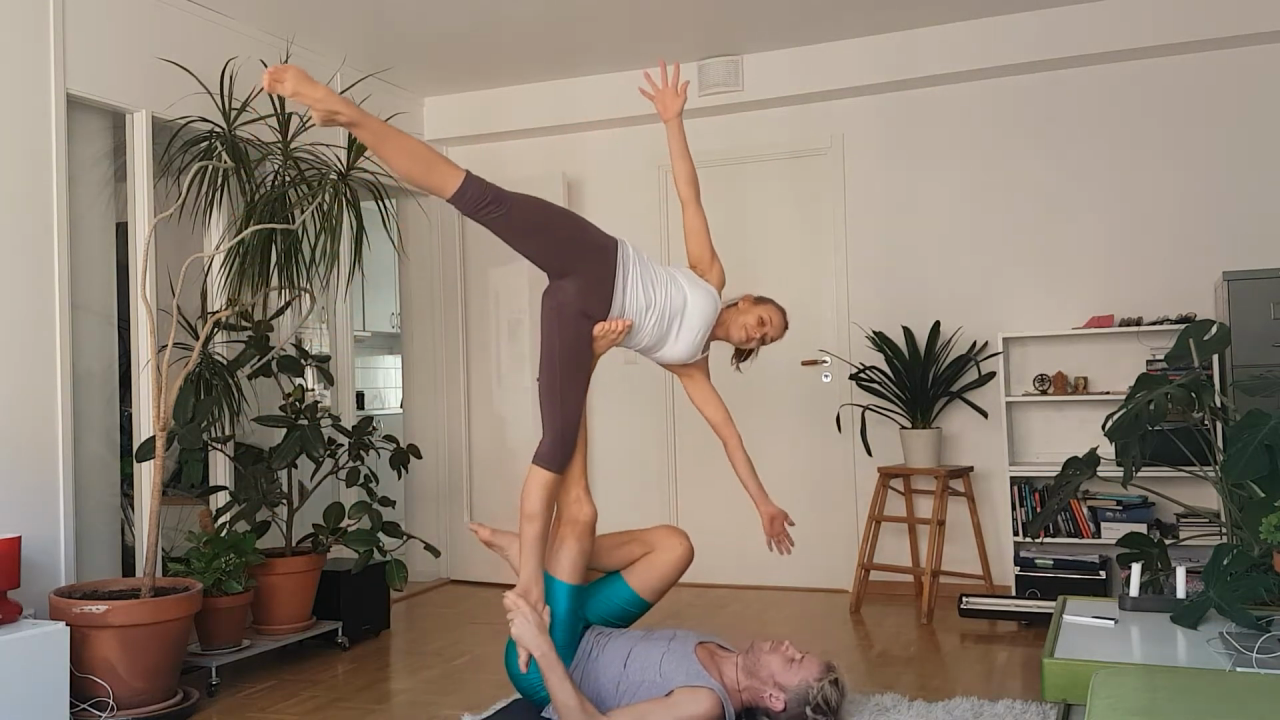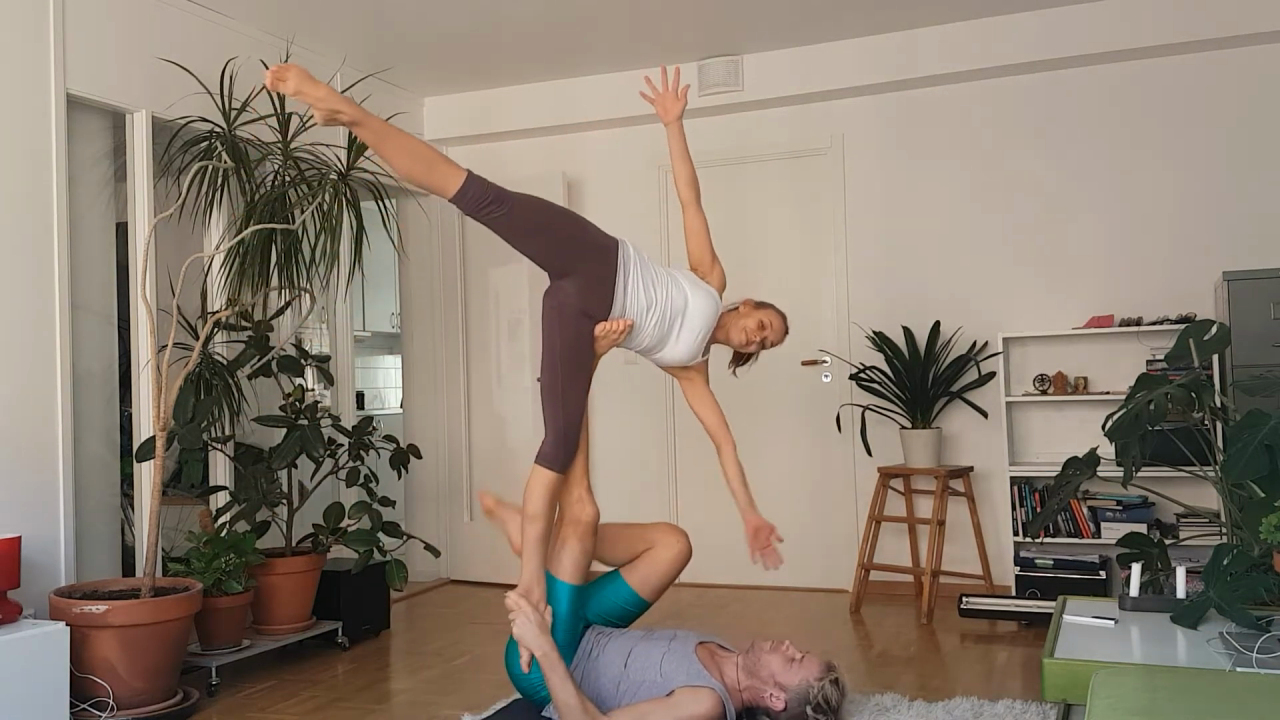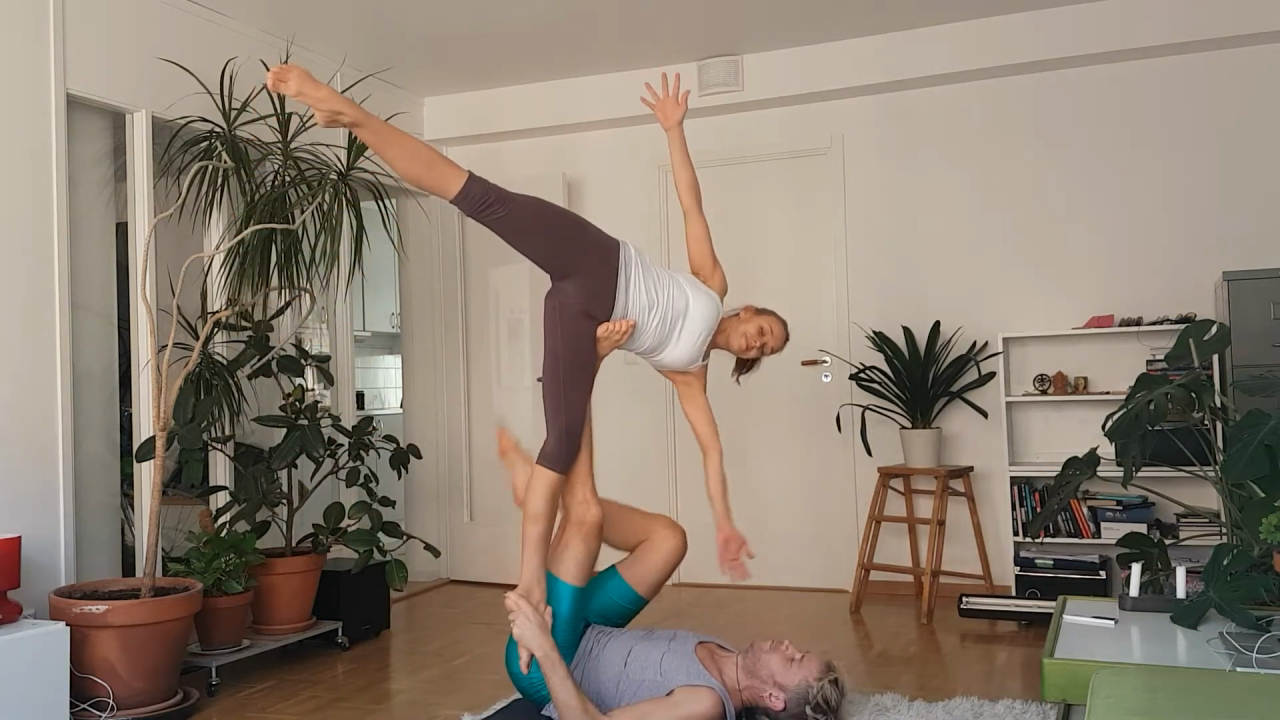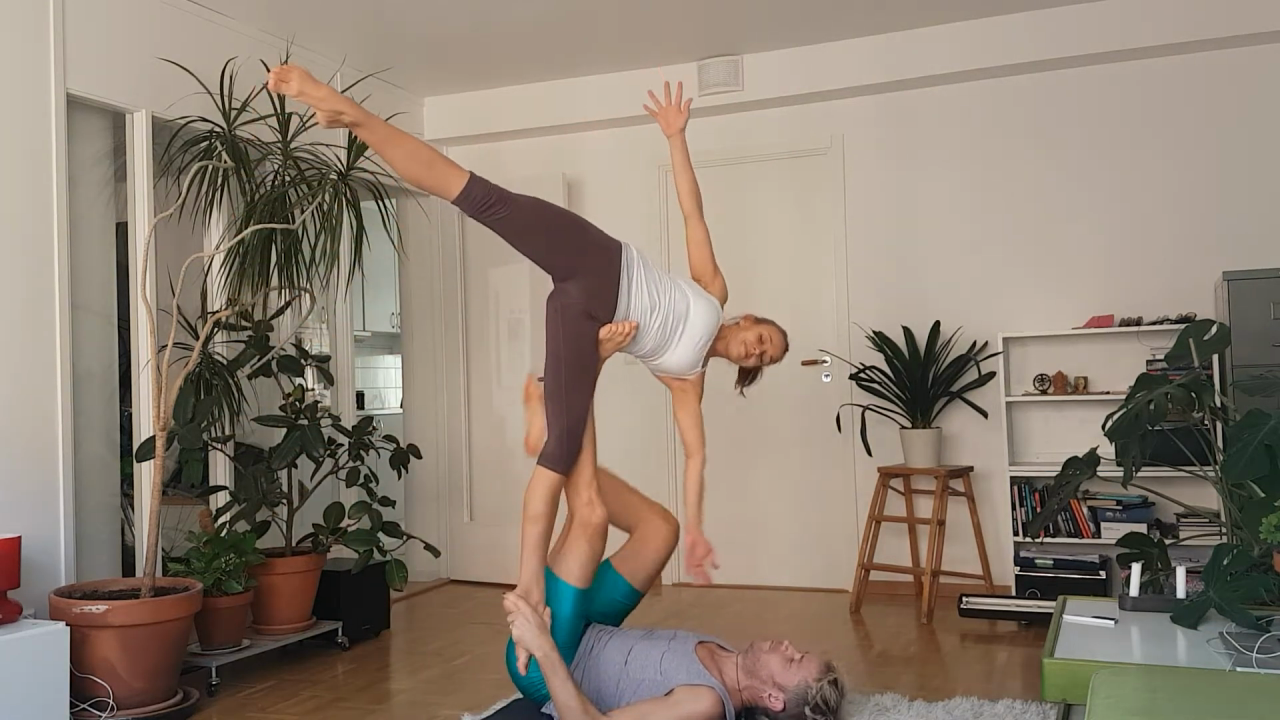
dt=0.1s
person 1, frame 1
left shoulder: (690, 361)
right shoulder: (712, 277)
left elbow: (726, 427)
right elbow: (689, 195)
left wrist: (765, 504)
right wrist: (673, 123)
left hip: (581, 311)
right hip: (595, 260)
left knee: (558, 441)
right knee: (482, 196)
right ankle: (346, 110)
person 1, frame 2
left shoulder: (691, 366)
right shoulder: (711, 278)
left elbow: (722, 436)
right elbow: (690, 199)
left wrist: (751, 513)
right wrist: (674, 127)
left hip: (583, 313)
right hip: (597, 260)
left knee: (562, 440)
right knee: (482, 196)
right ankle: (348, 110)
person 1, frame 3
left shoulder: (689, 369)
right shoulder: (714, 284)
left elbow: (711, 443)
right elbow: (690, 203)
left wrist: (725, 524)
right wrist: (674, 131)
left hip: (583, 311)
right hip: (597, 262)
left knee: (564, 440)
right knee: (484, 199)
right ankle: (348, 110)
person 1, frame 4
left shoulder: (688, 375)
right shoulder: (713, 291)
left elbow: (695, 450)
right elbow: (692, 213)
left wrist: (693, 526)
right wrist: (677, 143)
left hip: (586, 317)
right hip: (602, 265)
left knee: (563, 443)
right knee: (491, 201)
right ankle: (352, 112)
person 2, frame 1
right shoulder: (730, 663)
left wrist: (542, 647)
left hip: (543, 671)
right hip: (587, 641)
left knee: (579, 514)
right knee: (672, 544)
person 2, frame 2
right shoulder: (731, 662)
left wrist: (544, 647)
left hip: (547, 665)
right hip: (577, 645)
left knee: (581, 511)
right knee: (672, 542)
person 2, frame 3
right shoulder: (729, 658)
left wrist: (540, 647)
left hip: (543, 671)
right hip: (589, 641)
left knee: (585, 518)
right knee: (667, 538)
person 2, frame 4
right shoulder: (732, 663)
left wrist: (543, 647)
left hip: (543, 668)
right hip: (584, 642)
left knee: (590, 517)
right knee: (660, 528)
